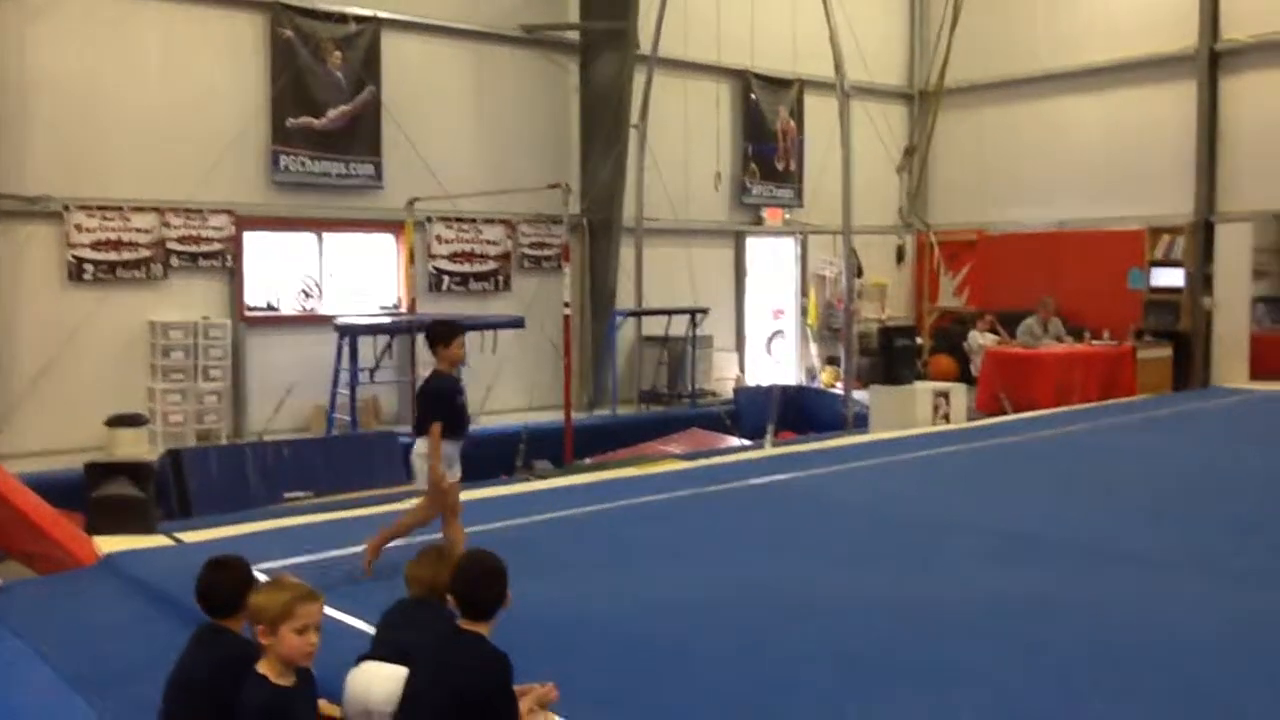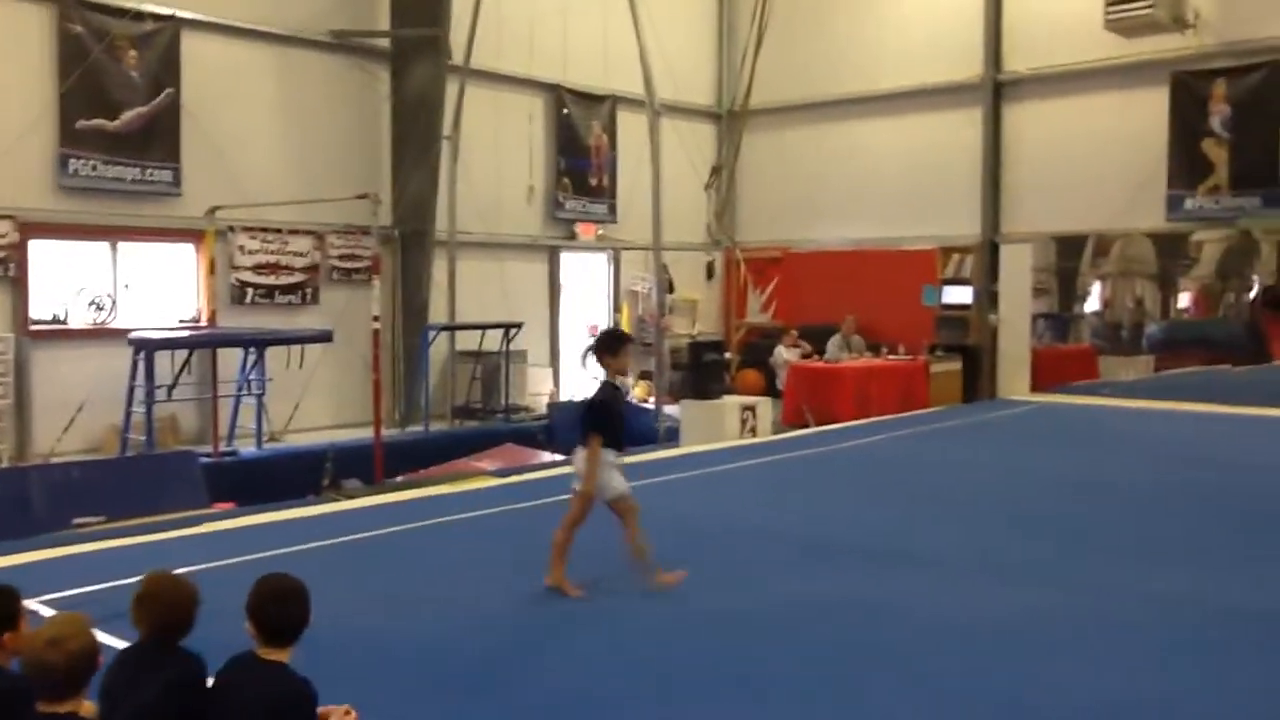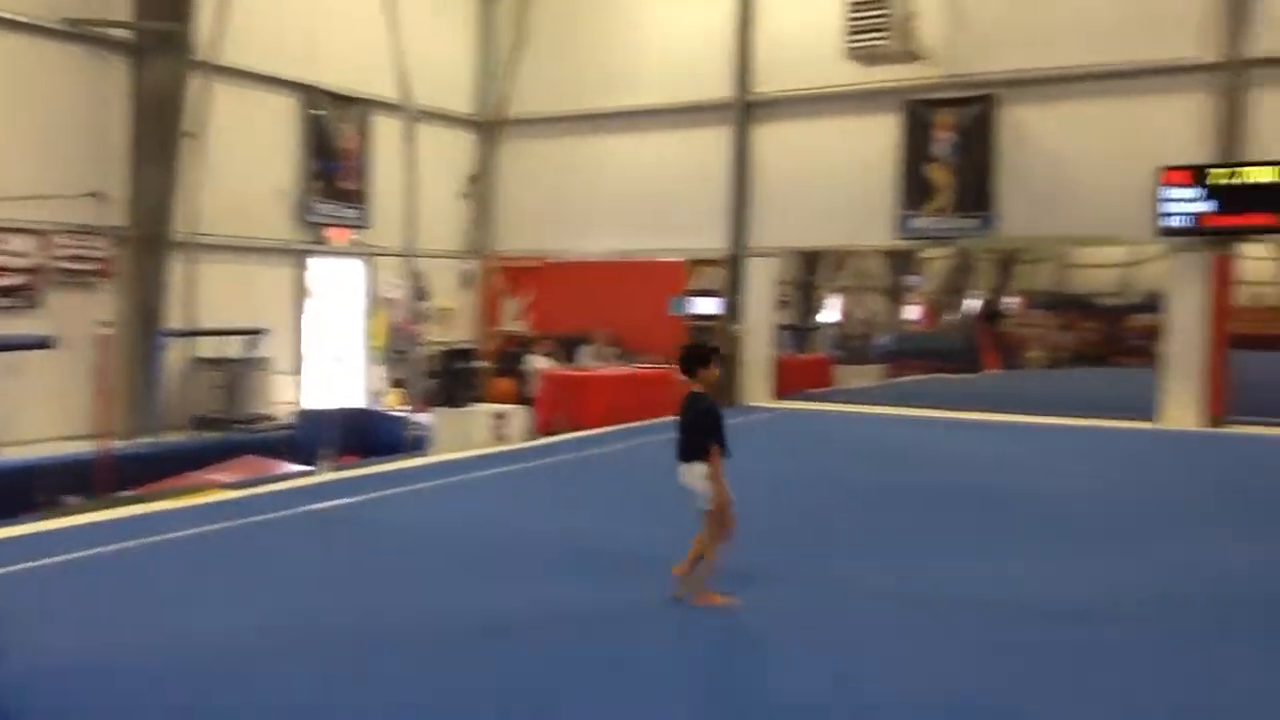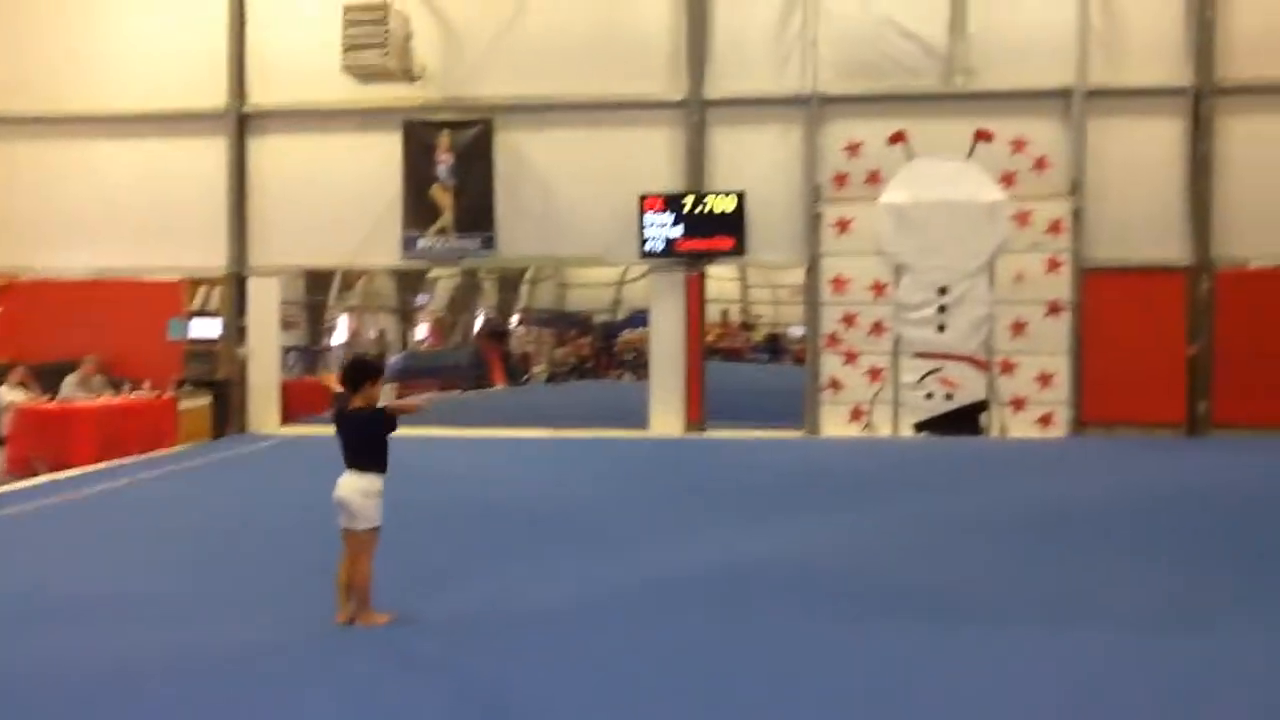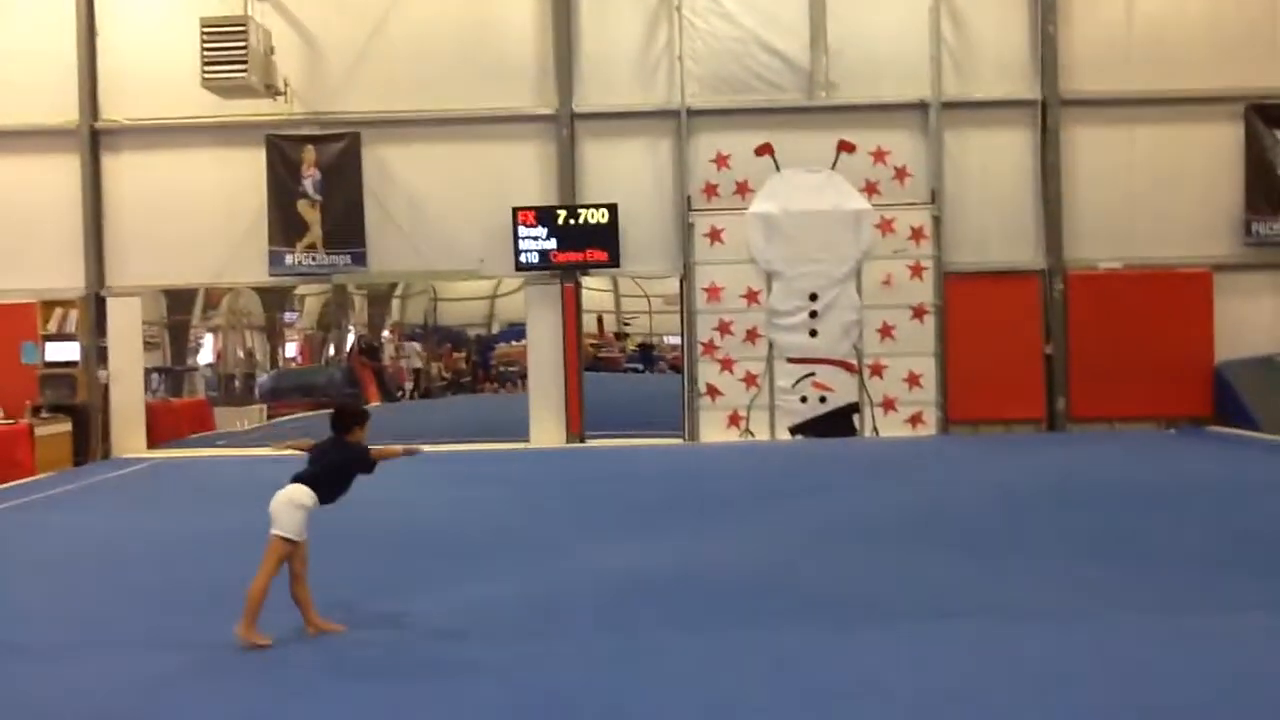
dt=1s
person 1, frame 1
left shoulder: (453, 381)
right shoulder: (436, 384)
right elbow: (434, 428)
right wrist: (437, 466)
left hip: (449, 451)
right hip: (431, 452)
left knee: (452, 512)
right knee: (426, 513)
right ankle: (377, 543)
person 1, frame 2
left shoulder: (612, 392)
right shoulder: (606, 397)
right elbow: (595, 440)
right wrist: (588, 480)
left hip: (594, 461)
right hip: (598, 464)
left knee: (572, 522)
right knee: (632, 519)
left ankle: (556, 577)
right ankle: (654, 573)
person 1, frame 3
left shoulder: (689, 402)
right shoulder: (707, 408)
right elbow: (713, 451)
right wrist: (722, 489)
left hip: (690, 469)
right hip: (703, 472)
left knee: (722, 527)
right knee: (715, 534)
left ankle: (685, 571)
right ankle: (701, 594)
person 1, frame 4
left shoulder: (343, 412)
right shoulder: (374, 417)
right elbow: (398, 407)
left wrist: (335, 384)
right wrist: (417, 406)
left hip: (346, 483)
right hip: (367, 489)
left knee: (350, 556)
right knee: (365, 557)
left ankle: (345, 610)
right ankle: (367, 613)
person 1, frame 5
left shoulder: (329, 445)
right shoulder: (354, 453)
left elbow: (307, 445)
right elbow: (379, 453)
left wrist: (290, 445)
right wrist: (403, 451)
left hip: (290, 498)
right hip: (296, 501)
left knee: (298, 570)
right knee: (269, 569)
left ankle: (313, 621)
right ankle: (247, 627)
